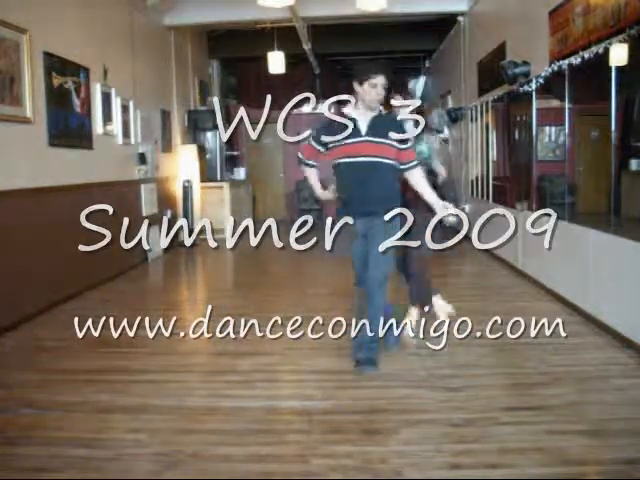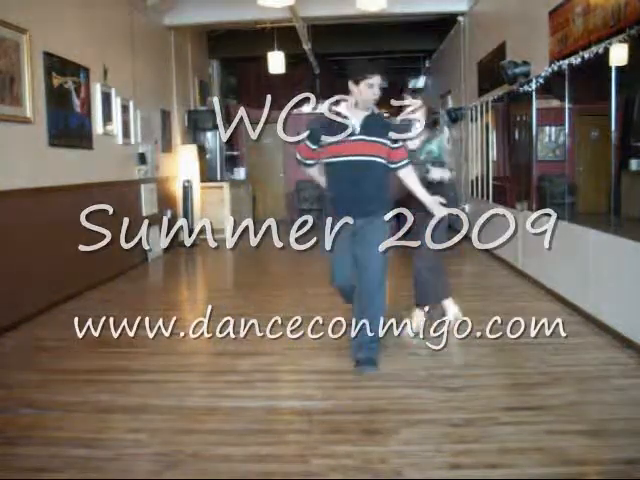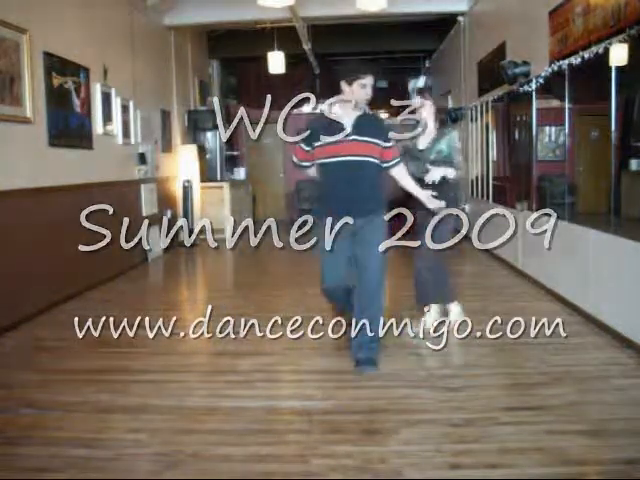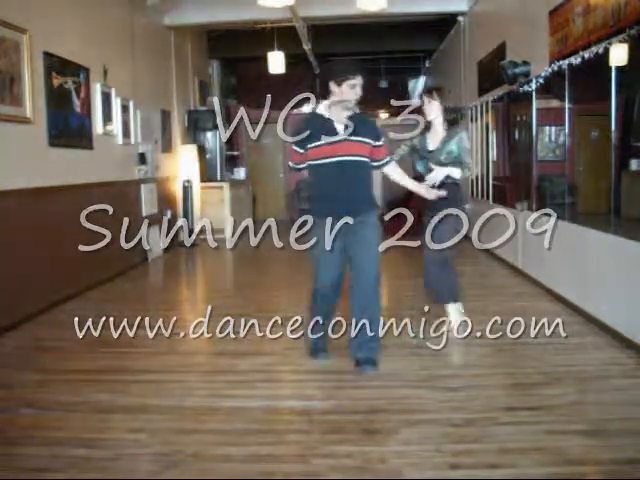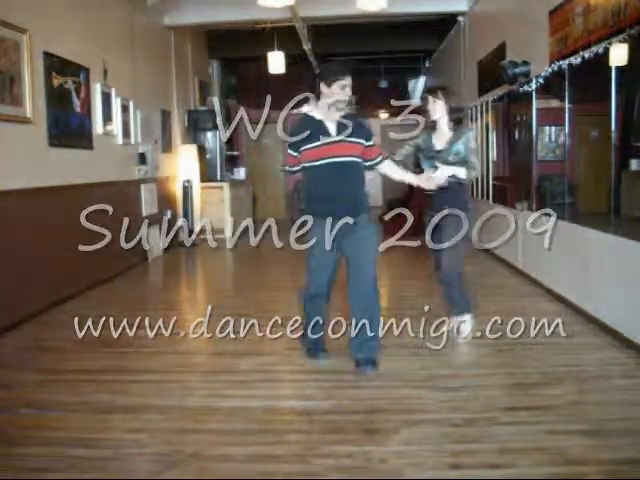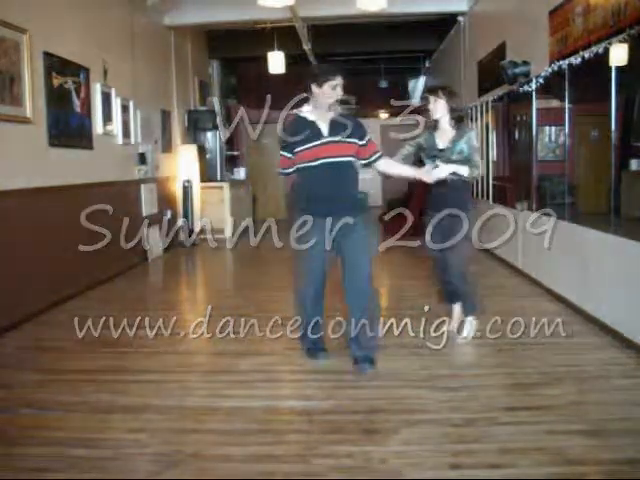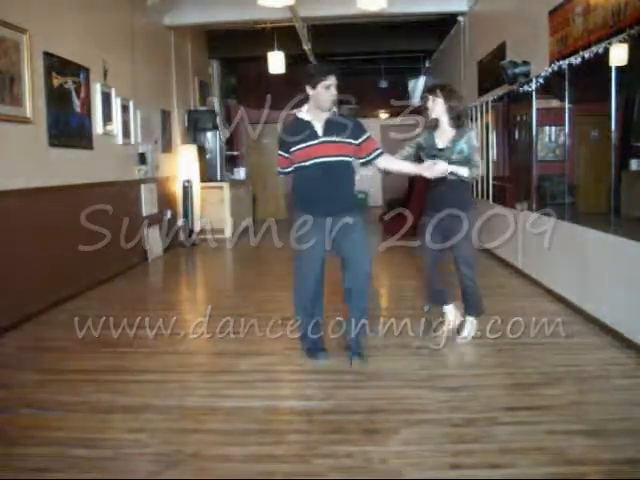
dt=0.1s
person 1, frame 1
left shoulder: (394, 127)
right shoulder: (332, 126)
left elbow: (411, 169)
right elbow: (307, 159)
left wrist: (436, 202)
right wrist: (320, 191)
left hip: (385, 217)
right hip: (351, 216)
left knee: (376, 281)
right knee: (363, 280)
left ankle: (367, 348)
right ankle: (380, 330)
person 1, frame 2
left shoulder: (385, 127)
right shoulder: (323, 125)
left elbow: (403, 168)
right elbow: (306, 161)
left wrist: (428, 200)
left hip: (375, 217)
right hip: (339, 218)
left knee: (371, 281)
right knee: (343, 281)
left ankle: (365, 349)
right ankle: (368, 318)
person 1, frame 3
left shoulder: (377, 126)
right shoulder: (317, 126)
left elbow: (395, 166)
right elbow: (303, 162)
left wrist: (422, 195)
left hip: (372, 217)
right hip: (333, 217)
left knee: (370, 282)
right knee: (333, 282)
left ankle: (365, 349)
right ankle: (350, 317)
person 1, frame 4
left shoulder: (367, 127)
right shoulder: (308, 126)
left elbow: (386, 164)
right elbow: (298, 167)
left wrist: (418, 187)
right wrist: (328, 182)
left hip: (364, 217)
right hip: (325, 218)
left knee: (367, 281)
right knee: (325, 282)
left ankle: (365, 350)
right ankle: (317, 337)
person 1, frame 5
left shoulder: (358, 127)
right shoulder: (301, 128)
left elbow: (379, 163)
right elbow: (293, 170)
left wrist: (417, 180)
right wrist: (322, 182)
left hip: (358, 217)
right hip: (320, 219)
left knee: (364, 281)
right knee: (317, 283)
left ankle: (365, 350)
right ankle: (313, 339)
person 1, frame 6
left shoulder: (353, 126)
right shoulder: (293, 129)
left elbow: (378, 160)
right elbow: (288, 172)
left wrist: (418, 173)
right wrist: (314, 185)
left hip: (351, 215)
right hip: (312, 218)
left knee: (361, 278)
right knee: (311, 281)
left ankle: (363, 349)
right ankle: (312, 340)
person 1, frame 7
left shoulder: (351, 126)
right shoulder: (291, 129)
left elbow: (378, 158)
right elbow: (286, 172)
left wrist: (419, 169)
right wrist: (312, 184)
left hip: (348, 215)
right hip: (310, 218)
left knee: (359, 274)
right knee: (309, 279)
left ankle: (356, 339)
right ankle: (311, 339)
person 2, frame 1
left shoulder: (424, 137)
left elbow: (439, 177)
left wrist: (439, 171)
left hip: (422, 205)
right hip: (401, 203)
left knee: (413, 259)
right knee: (405, 261)
left ankle: (414, 313)
right ankle: (438, 303)
person 2, frame 2
left shoulder: (439, 135)
left elbow: (449, 172)
left wrist: (439, 172)
right hip: (415, 204)
left knee: (422, 259)
right knee: (429, 260)
left ankle: (419, 316)
right ankle: (450, 307)
person 2, frame 3
left shoulder: (449, 134)
right shoulder: (413, 138)
left elbow: (460, 171)
left wrist: (443, 171)
left hip: (444, 204)
right hip: (424, 205)
left knee: (424, 260)
right knee: (432, 260)
left ankle: (434, 309)
right ankle: (453, 310)
person 2, frame 4
left shoulder: (458, 135)
right shoulder: (419, 138)
left elbow: (468, 170)
right elbow: (394, 158)
left wrist: (445, 171)
left hip: (451, 207)
right hip: (430, 207)
left knee: (433, 261)
right knee: (440, 262)
left ankle: (453, 309)
right ankle: (453, 309)
person 2, frame 5
left shoulder: (464, 134)
right shoulder: (424, 137)
left elbow: (474, 171)
right elbow: (397, 159)
left wrist: (450, 170)
left hip: (456, 207)
right hip: (434, 207)
left knee: (449, 267)
right knee: (443, 266)
left ankle: (466, 317)
right ankle: (458, 314)
person 2, frame 6
left shoulder: (467, 134)
right shoulder: (426, 136)
left elbow: (476, 170)
right elbow: (398, 160)
left wrist: (451, 168)
left hip: (459, 208)
right hip: (434, 208)
left knee: (456, 267)
right knee: (440, 265)
left ankle: (470, 319)
right ankle: (456, 309)
person 2, frame 7
left shoulder: (467, 134)
right shoulder: (425, 136)
left elbow: (476, 170)
right elbow: (398, 160)
left wrist: (449, 166)
left hip: (459, 209)
right hip: (433, 209)
left knee: (465, 268)
right knee: (429, 267)
left ankle: (470, 319)
right ankle: (450, 313)
